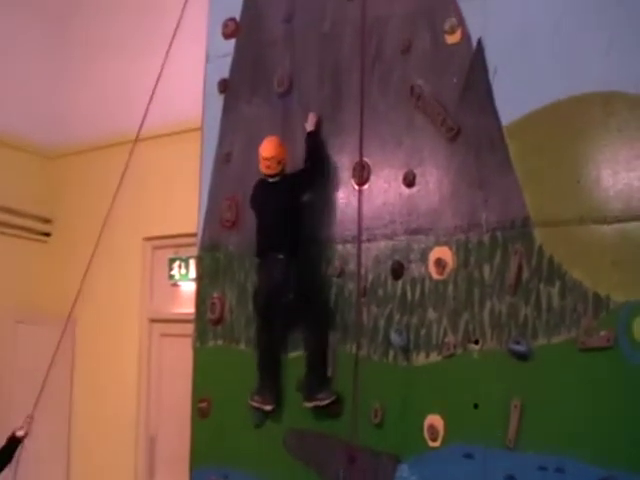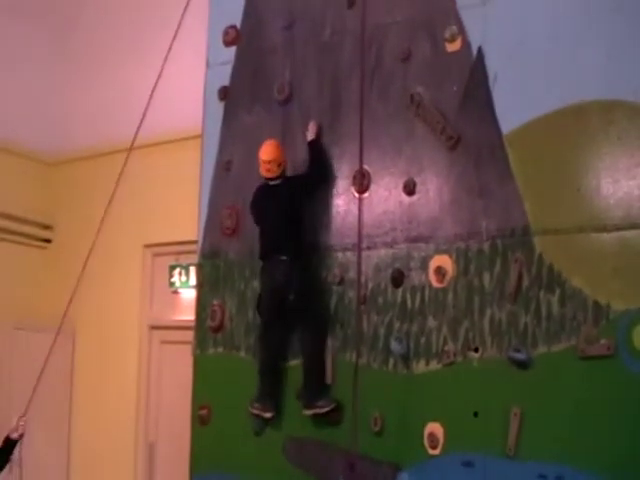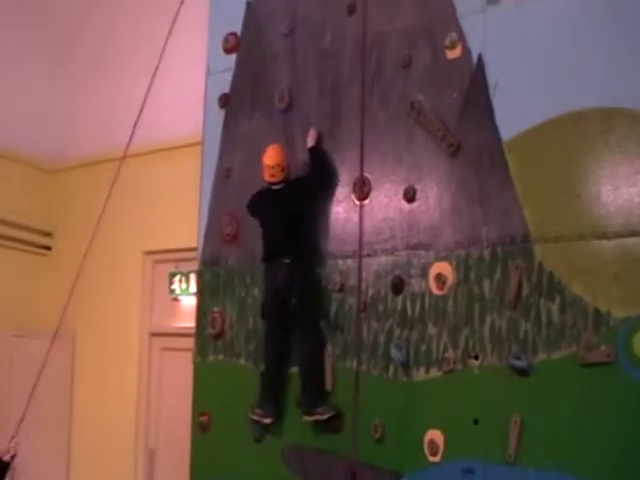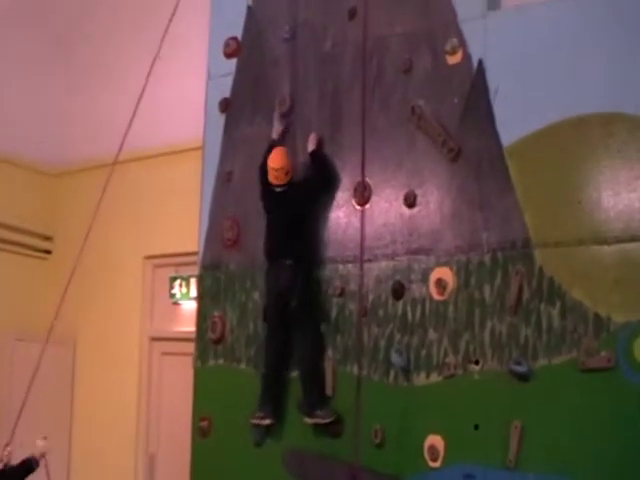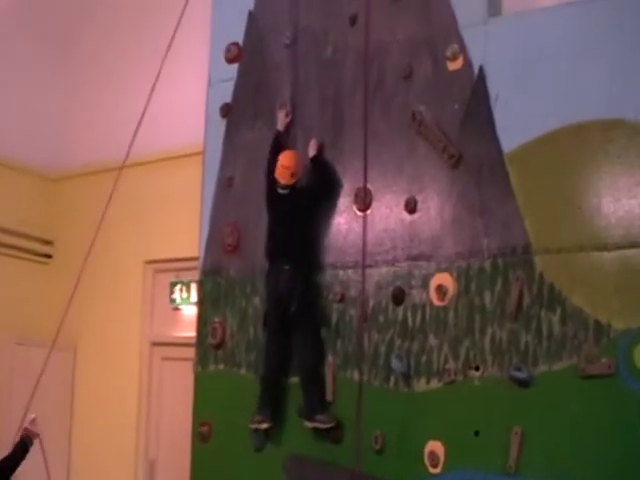
dt=0.2s
person 1, frame 1
left shoulder: (258, 190)
right shoulder: (291, 186)
right elbow: (315, 165)
right wrist: (311, 131)
left hip: (266, 267)
right hip: (288, 266)
left knee: (267, 330)
right knee: (314, 327)
left ankle: (267, 391)
right ankle: (314, 389)
person 1, frame 2
left shoulder: (259, 195)
right shoulder: (294, 188)
right elbow: (320, 172)
right wrist: (312, 140)
left hip: (269, 269)
right hip: (293, 267)
left knee: (270, 335)
right knee: (311, 331)
left ankle: (266, 399)
right ankle: (313, 396)
person 1, frame 3
left shoulder: (261, 199)
right shoulder: (298, 191)
right elbow: (325, 176)
right wrist: (313, 146)
left hip: (273, 271)
right hip: (297, 270)
left knee: (274, 339)
right knee: (308, 337)
left ankle: (267, 404)
right ankle: (312, 403)
person 1, frame 4
left shoulder: (268, 196)
right shoulder: (301, 193)
left elbow: (264, 167)
right elbow: (327, 179)
left wrist: (275, 137)
right wrist: (314, 150)
left hip: (275, 272)
right hip: (298, 272)
left knee: (275, 340)
right knee: (307, 338)
left ankle: (266, 407)
right ankle: (313, 406)
person 1, frame 5
left shoulder: (273, 198)
right shoulder: (305, 198)
left elbow: (270, 165)
right elbow: (328, 183)
left wrist: (279, 130)
right wrist: (314, 155)
left hip: (275, 275)
right hip: (298, 276)
left knee: (275, 345)
right knee: (307, 343)
left ankle: (265, 411)
right ankle: (314, 410)
